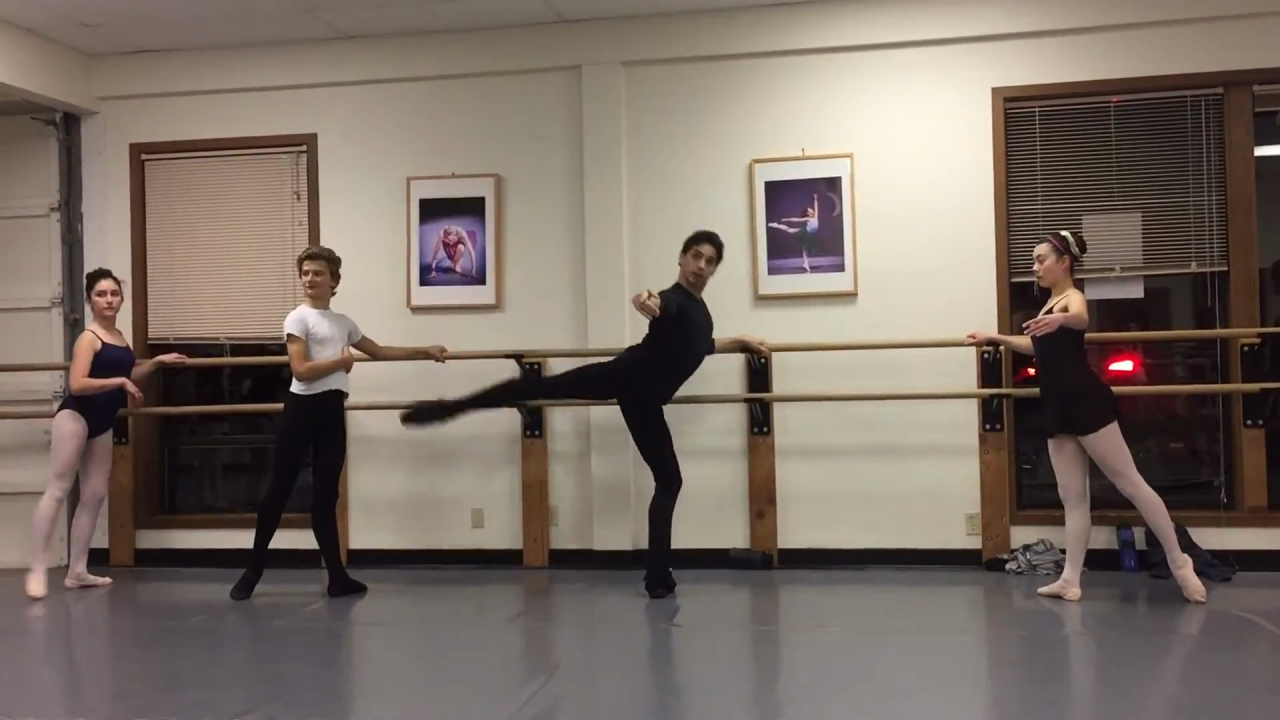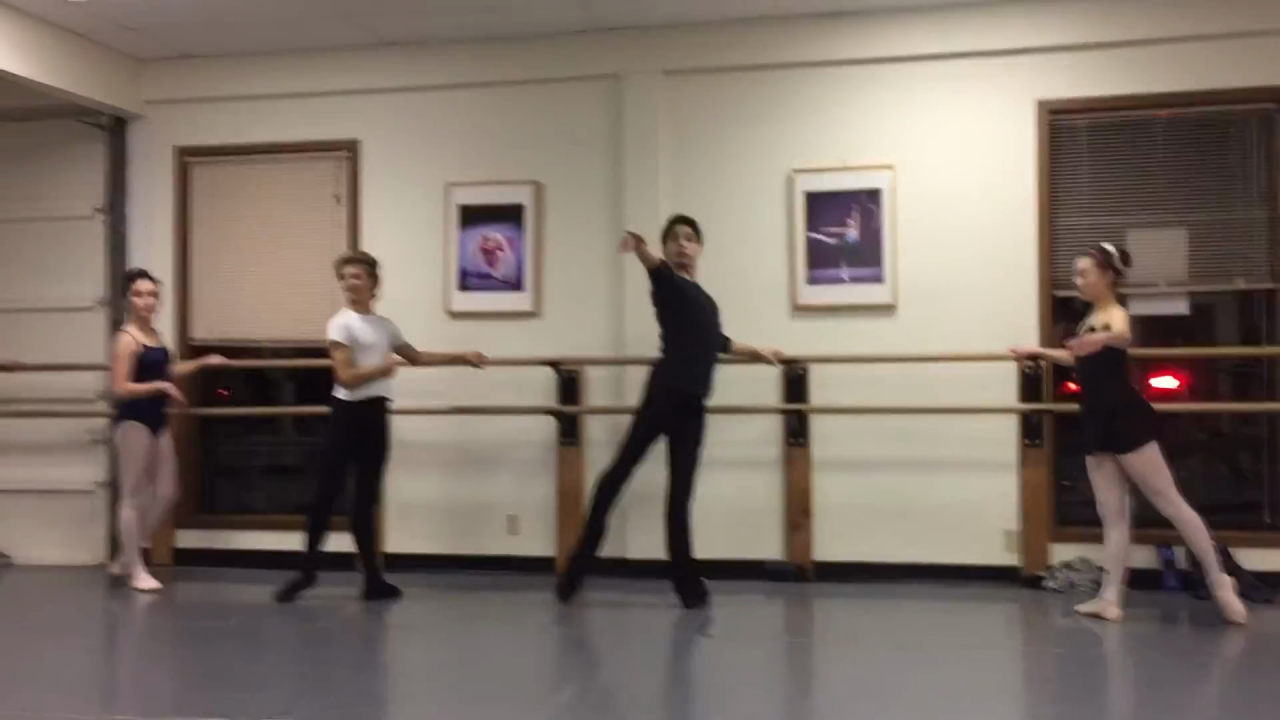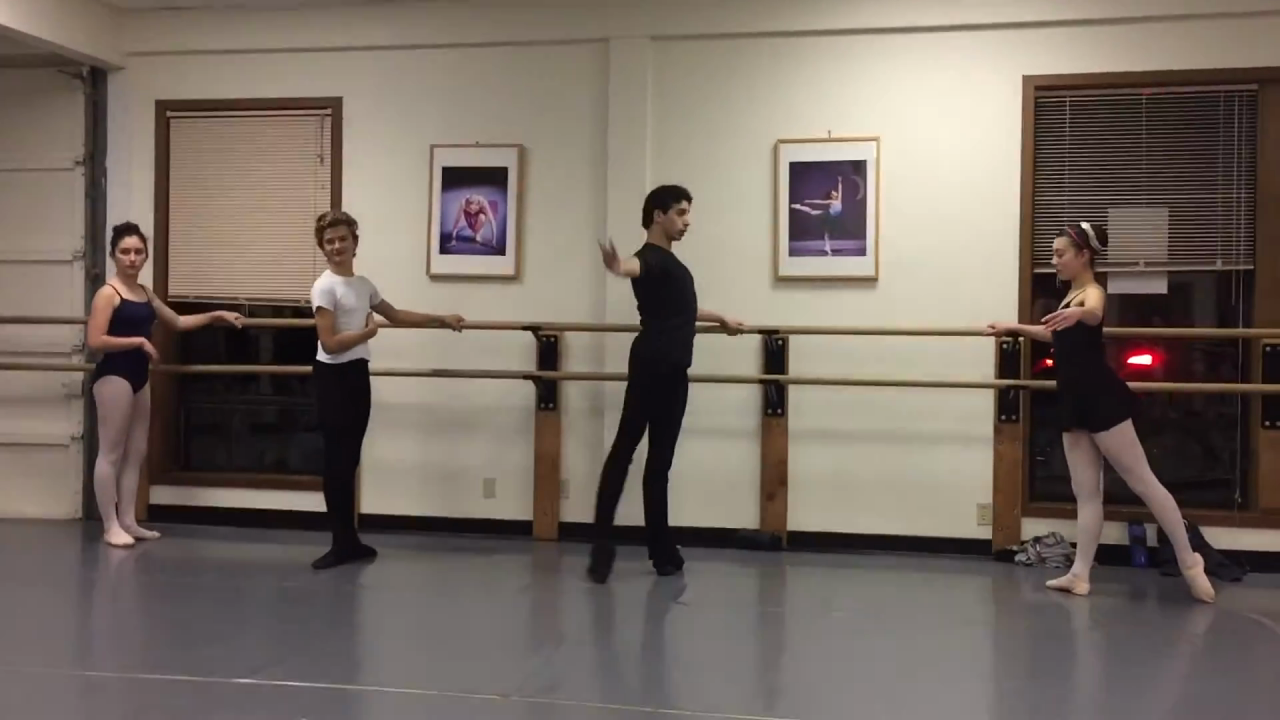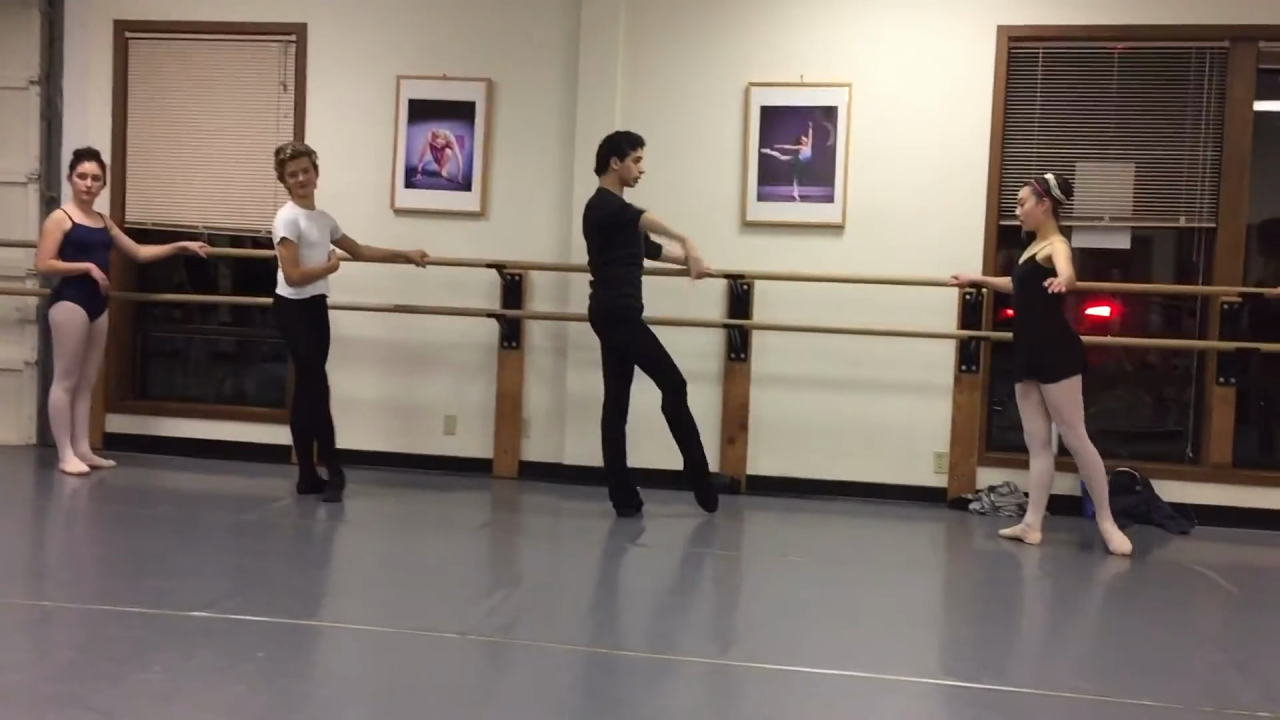
dt=0.5s
person 1, frame 1
left shoulder: (700, 311)
right shoulder: (675, 297)
right elbow: (654, 305)
left wrist: (737, 341)
right wrist: (649, 303)
left hip: (645, 399)
right hip: (626, 374)
left knee: (669, 481)
right knee: (536, 388)
left ankle: (657, 575)
right ankle: (451, 407)
person 1, frame 2
left shoulder: (700, 296)
right shoulder: (668, 283)
left elbow: (713, 340)
right elbow: (654, 265)
left wrist: (755, 351)
right wrist: (642, 250)
left hip: (691, 401)
right hip: (668, 391)
left knee: (681, 490)
right knee: (624, 465)
left ankle: (687, 583)
right ankle: (582, 558)
person 1, frame 3
left shoulder: (669, 261)
right shoulder: (652, 255)
right elbow: (637, 266)
left wrist: (720, 319)
right wrist: (621, 266)
left hip: (673, 369)
right hip: (653, 364)
left knee: (660, 458)
right knee: (625, 447)
left ankle: (660, 550)
right ankle: (603, 544)
person 1, frame 4
left shoulder: (613, 206)
right shoulder: (604, 206)
left elbow: (646, 245)
right elbow: (641, 219)
left wrist: (682, 258)
right wrist: (684, 240)
left hip: (617, 313)
right hip: (616, 313)
left knee: (617, 401)
right knee: (673, 384)
left ankle: (624, 494)
right ankle: (698, 476)
person 2, frame 1
left shoulder: (1072, 297)
right shoulder: (1051, 303)
left elbow: (1081, 319)
right elbow: (1036, 345)
left wrist: (1060, 319)
right wrist: (993, 337)
left hip: (1086, 402)
right hip: (1059, 408)
left knee: (1131, 483)
right knee: (1072, 497)
left ankle: (1179, 562)
right ankle: (1070, 580)
person 2, frame 2
left shoulder: (1115, 314)
right shoulder: (1092, 317)
left elbow: (1124, 337)
right elbow: (1077, 358)
left wrist: (1104, 339)
right wrist: (1035, 352)
left hip: (1126, 420)
right hip: (1099, 424)
left knee: (1170, 503)
right knee: (1111, 516)
left ankle: (1219, 582)
right ankle: (1109, 599)
person 2, frame 3
left shoulder: (1091, 294)
right shoulder: (1072, 296)
left elbow: (1093, 314)
right elbow: (1058, 334)
left wrist: (1080, 312)
right wrist: (1014, 327)
left hip: (1102, 399)
right hip: (1076, 403)
left knee: (1142, 481)
right knee: (1085, 493)
left ankle: (1188, 561)
right ankle: (1080, 574)
person 2, frame 4
left shoulder: (1056, 245)
right shoulder: (1033, 247)
left elbow: (1067, 271)
left wrist: (1063, 279)
right wrist: (976, 279)
left hip: (1055, 351)
right hip: (1029, 353)
left knee: (1075, 438)
right knee: (1037, 443)
left ankle: (1106, 520)
right ankle: (1032, 523)
person 3, frame 1
left shoulder: (343, 321)
right shoulder: (298, 318)
left elbow: (379, 351)
right elbow: (301, 370)
left wrist: (424, 351)
right wrist: (341, 361)
left hip: (332, 409)
right hip: (302, 407)
left knee: (326, 495)
right knee: (280, 488)
left ankle: (337, 576)
right ankle: (253, 570)
person 3, frame 2
left shoulder: (385, 325)
right shoulder: (341, 324)
left elbow: (417, 357)
right elbow: (346, 377)
left wrist: (461, 357)
right wrist: (385, 368)
left hip: (374, 413)
right hip: (347, 412)
left knee: (367, 498)
right knee: (328, 492)
left ankle: (373, 579)
right ankle: (307, 571)
person 3, frame 3
left shoulder: (364, 284)
right shoulder: (325, 287)
left elbow: (397, 315)
right elbow: (330, 343)
left wrist: (442, 319)
right wrist: (368, 331)
left hip: (357, 374)
right hip: (333, 376)
left knee: (349, 459)
right knee: (337, 459)
left ankle: (348, 540)
right ankle: (342, 543)
person 3, frame 4
left shoulder: (323, 218)
right shoulder: (288, 219)
left elbow: (359, 251)
right elbow: (293, 276)
left wrist: (406, 255)
right wrist: (330, 265)
left hip: (315, 307)
right hip: (294, 309)
left knee: (308, 390)
right knee: (316, 388)
left ankle: (309, 475)
right ankle: (333, 471)
person 4, frame 1
left shoulder: (120, 338)
right shoulder: (88, 337)
right elbow: (78, 385)
left wrist: (158, 361)
right wrist: (121, 381)
left hip: (103, 424)
right hip: (77, 416)
left knee: (95, 497)
right knee: (58, 488)
left ankle: (77, 571)
right ankle: (38, 569)
person 4, frame 2
left shoulder: (154, 335)
right shoulder: (127, 340)
right elbow: (121, 389)
left wrist: (202, 363)
right wrist: (163, 387)
left hip: (156, 421)
right hip: (133, 422)
left knee: (166, 494)
right knee: (134, 498)
left ankle: (125, 559)
right ankle: (136, 571)
person 4, frame 3
left shoulder: (145, 293)
right shoulder: (108, 293)
left elbow: (177, 322)
right elbow: (95, 340)
left wrist: (215, 315)
right wrist: (139, 341)
left hip: (139, 377)
right hip: (114, 376)
left knee: (136, 452)
right knee: (111, 453)
left ankle: (128, 521)
right ankle: (111, 527)
person 4, frame 4
left shoulder: (104, 221)
right shoulder: (59, 218)
left elbow: (138, 253)
right elbow: (43, 264)
left wrist: (179, 247)
right wrist: (86, 267)
left hip: (98, 304)
right hip: (70, 302)
left knee: (87, 381)
right knee: (66, 380)
left ankle: (82, 449)
right ankle: (66, 455)
